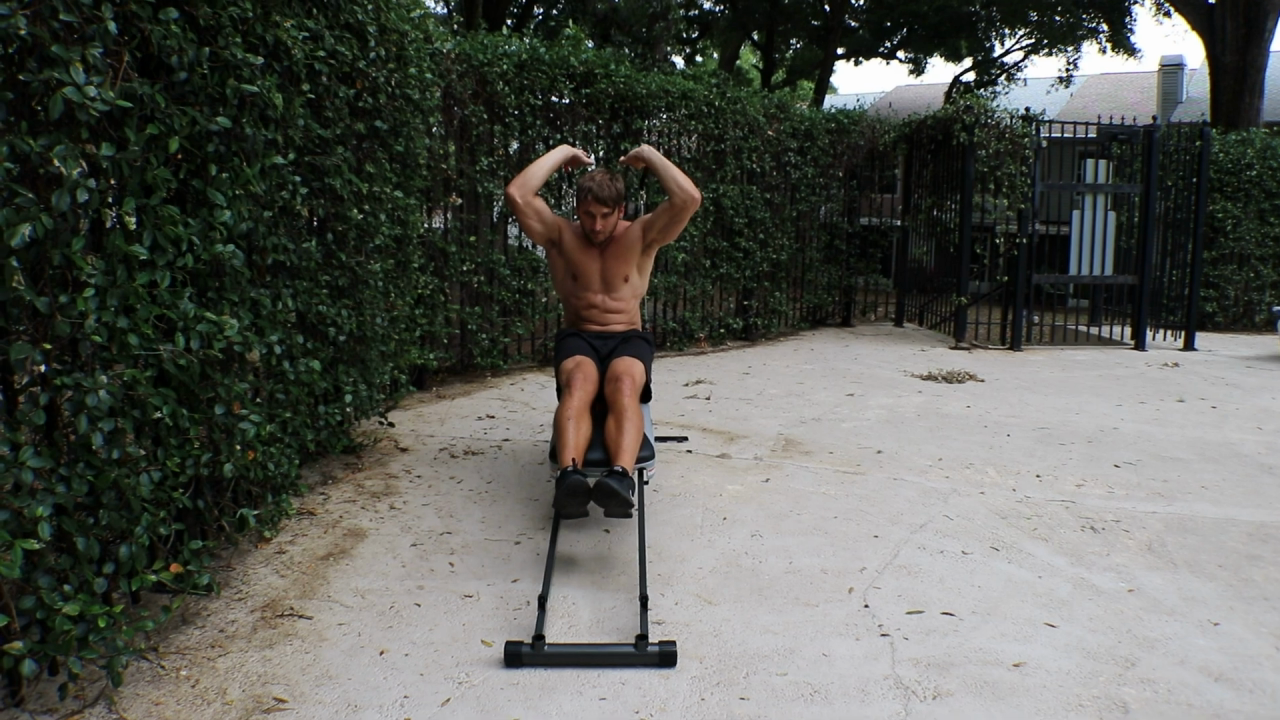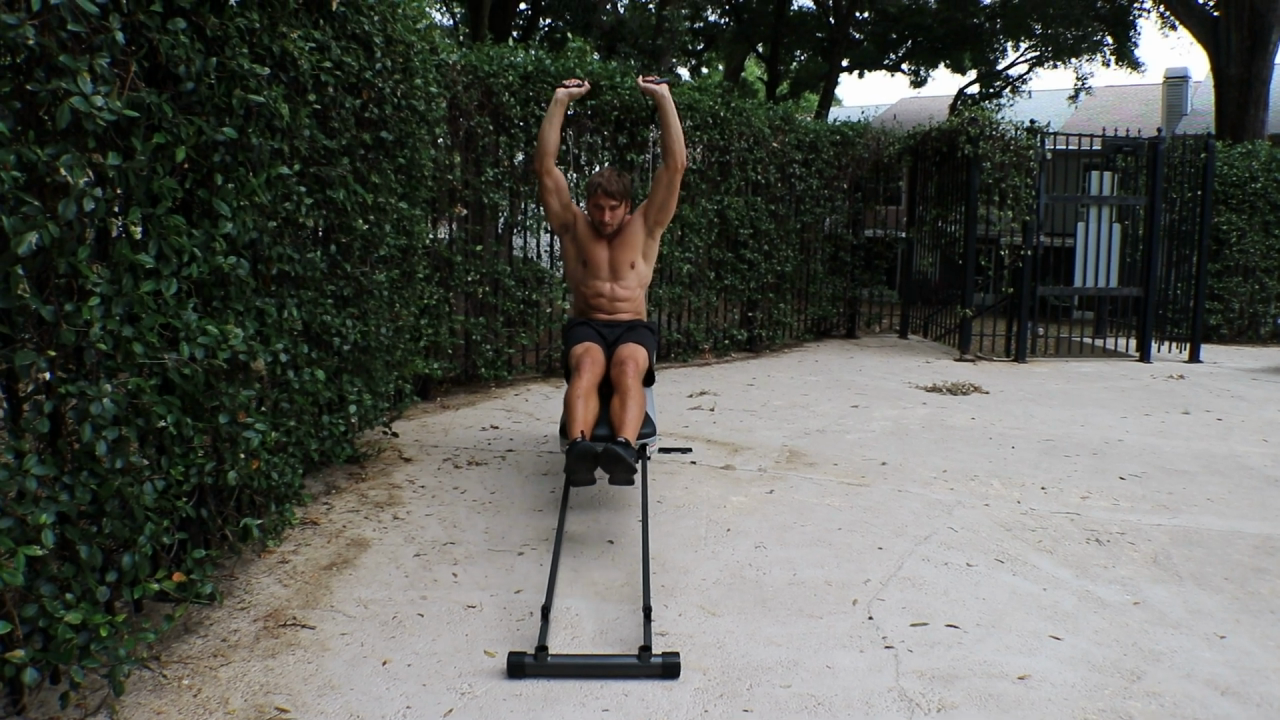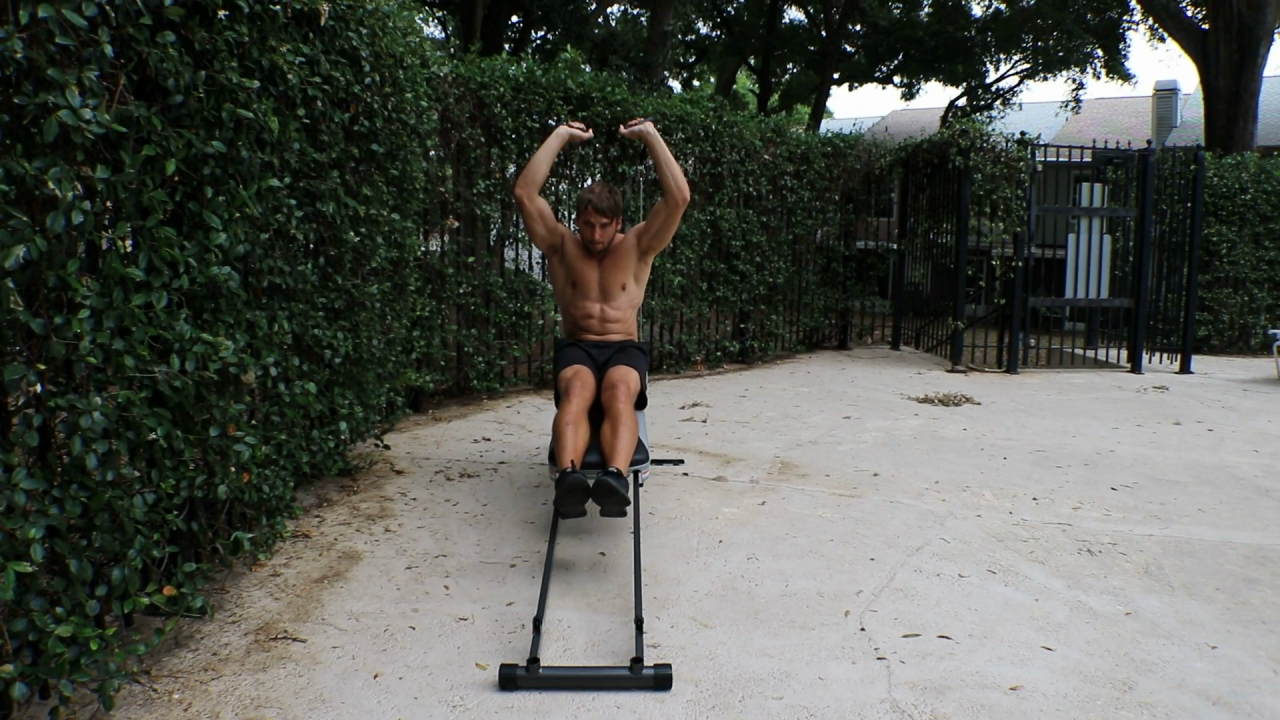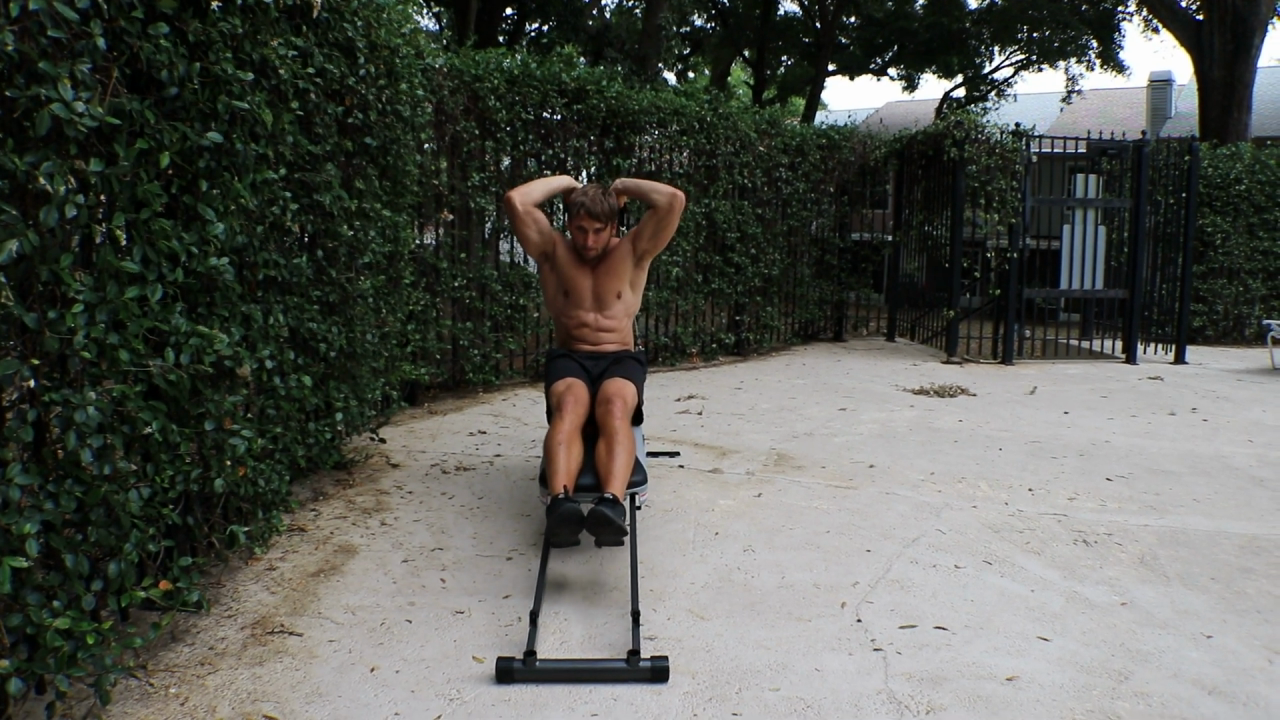
dt=0.7s
person 1, frame 1
left shoulder: (641, 235)
right shoulder: (559, 234)
left elbow: (689, 199)
right elbow: (516, 195)
left wrist: (649, 155)
right wrist: (563, 154)
left hip: (629, 338)
right hip: (578, 337)
left knee: (623, 385)
right knee: (578, 384)
left ankle: (621, 477)
right ankle: (569, 476)
person 1, frame 2
left shoulder: (646, 228)
right shoulder: (572, 227)
left elbow: (675, 165)
right elbow: (546, 168)
left wrist: (663, 98)
right wrist: (560, 100)
left hip: (635, 328)
right hip: (586, 327)
left knee: (627, 367)
right knee: (588, 365)
left ankle: (624, 449)
right ankle: (578, 449)
person 1, frame 3
left shoulder: (637, 247)
right shoulder: (561, 246)
left elbow: (678, 198)
right elbow: (524, 194)
left wrist: (650, 135)
right wrist: (561, 136)
left hip: (625, 348)
right hip: (576, 347)
left knee: (618, 390)
right knee: (577, 389)
left ankle: (615, 478)
right ankle: (568, 477)
person 1, frame 4
left shoulder: (633, 251)
right shoulder: (553, 250)
left elbow: (673, 200)
right elbow: (514, 201)
left wrist: (623, 186)
right wrist: (565, 183)
left hip: (621, 359)
right hip: (568, 358)
left knee: (614, 408)
right knee: (569, 406)
left ankle: (612, 505)
right ankle: (560, 503)
